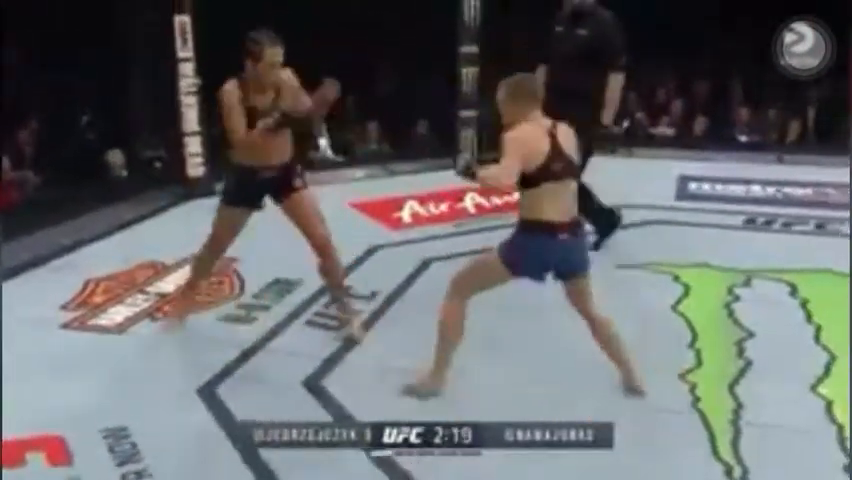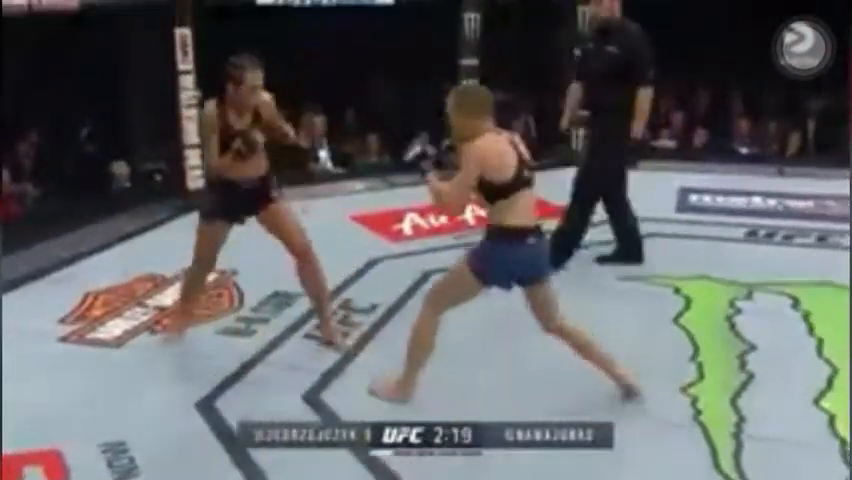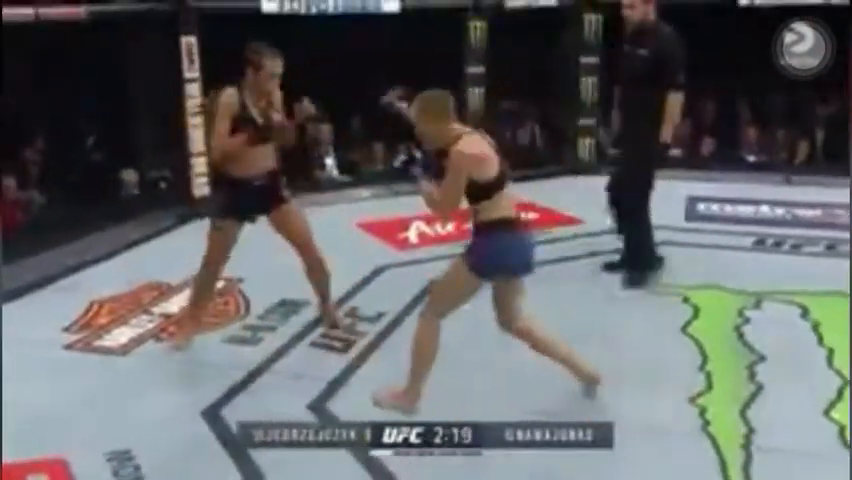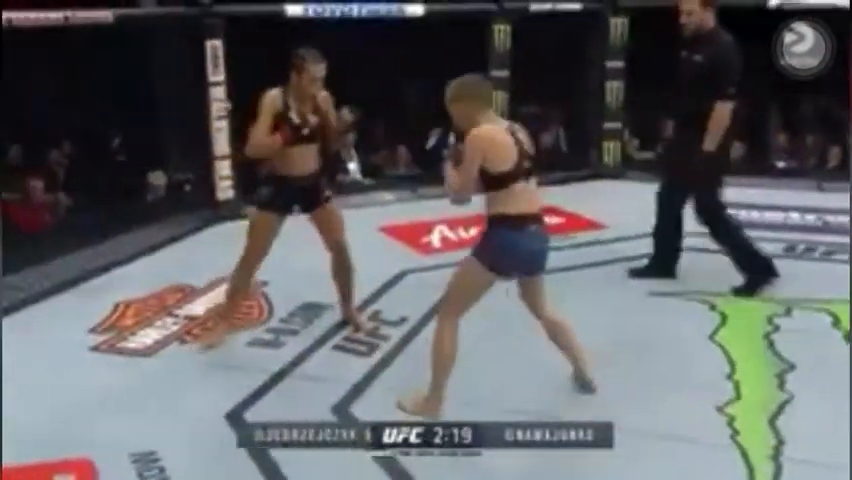
dt=0.2s
person 1, frame 1
left shoulder: (518, 136)
right shoulder: (567, 133)
left elbow: (503, 182)
left wrist: (474, 171)
left hip: (534, 240)
right hip: (572, 239)
left knee: (457, 292)
right knee: (588, 311)
left ankle: (435, 377)
right ankle: (629, 376)
person 1, frame 2
left shoulder: (479, 148)
right shoulder: (515, 142)
left elbow: (451, 202)
left wrist: (428, 169)
left hip: (502, 247)
right hip: (534, 245)
left knee: (432, 305)
right knee: (554, 323)
left ankle: (404, 385)
right ankle: (622, 378)
person 1, frame 3
left shoulder: (462, 152)
right shoulder: (475, 138)
left elbow: (444, 208)
left hip: (494, 242)
right hip: (515, 239)
left knee: (430, 314)
right knee: (513, 322)
left ankle: (409, 395)
right ankle: (583, 370)
person 1, frame 4
left shoulder: (479, 136)
right shoulder: (518, 131)
left elbow: (459, 191)
left wrist: (447, 158)
left hip: (504, 237)
right hip: (535, 235)
left knee: (448, 313)
right knee: (540, 309)
left ankle: (432, 400)
right ankle: (583, 371)
person 2, frame 1
left shoulder: (285, 80)
right shoulder: (232, 92)
left elbow: (310, 114)
right elbow: (242, 144)
left wrist: (324, 99)
right wrist: (271, 122)
left hip: (285, 173)
right hip: (247, 175)
left knee: (323, 241)
right knee: (215, 246)
left ankle: (344, 312)
right ankle: (186, 298)
person 2, frame 2
left shoulder: (265, 102)
right shoulder: (212, 112)
left elbow: (279, 131)
right elbow: (212, 167)
left wrist: (288, 134)
right wrist: (236, 153)
left hip: (261, 186)
right hip: (225, 191)
left knee: (303, 249)
right knee: (202, 263)
left ankle: (327, 322)
right ankle: (182, 317)
person 2, frame 3
left shoulder: (274, 96)
right shoulder: (229, 99)
left elbow: (284, 141)
right elbow: (216, 152)
left wrist: (290, 124)
right wrist: (249, 133)
left hip: (270, 184)
right hip: (235, 188)
left knee: (310, 249)
right knee: (213, 262)
left ankle: (328, 308)
right ankle: (191, 322)
person 2, frame 4
left shoulder: (323, 99)
right shoulder: (274, 99)
left elbow: (333, 141)
right elbow: (253, 149)
left wrist: (342, 126)
right wrist: (288, 133)
left hip: (314, 182)
right hip: (278, 184)
left knee: (340, 247)
right knee: (252, 257)
left ankle: (348, 308)
right ankle: (222, 320)
person 3, frame 1
left shoulder: (604, 23)
right shoulder: (560, 21)
left elbow: (616, 73)
right elbow: (545, 66)
left wrist: (606, 118)
left hip: (584, 117)
right hip: (557, 112)
right ankle: (604, 218)
person 3, frame 2
left shoulder: (632, 37)
right shoulder: (593, 39)
left elbow: (645, 88)
right elbow: (579, 83)
left wrist: (636, 131)
right wrist: (566, 119)
left hip: (617, 130)
right hip: (599, 126)
left knee: (586, 188)
right knee: (611, 191)
left ankle: (557, 252)
right ankle: (629, 248)
person 3, frame 3
left shoulder: (666, 41)
right shoulder: (631, 39)
left elbow: (675, 92)
left wrist: (665, 136)
right wrist: (617, 122)
left hip: (649, 134)
right hip: (631, 130)
left knee: (622, 193)
right knee: (634, 195)
left ankle: (642, 260)
right ankle: (638, 257)
person 3, frame 4
left shoulder: (723, 48)
right shoulder: (692, 45)
left elbow: (725, 103)
left wrist: (708, 148)
right wrist: (672, 126)
left hip: (704, 146)
right hip: (683, 138)
left knee: (709, 210)
right knee: (669, 201)
left ankle: (759, 268)
right ankle: (662, 262)
